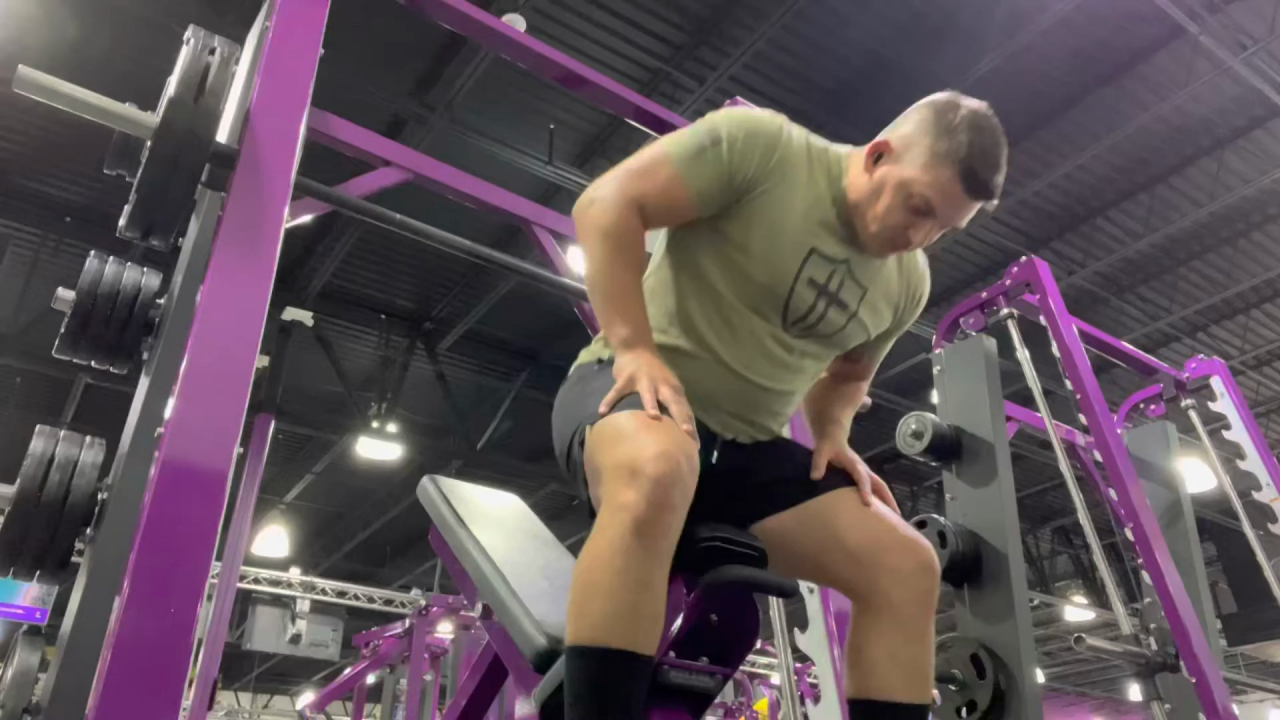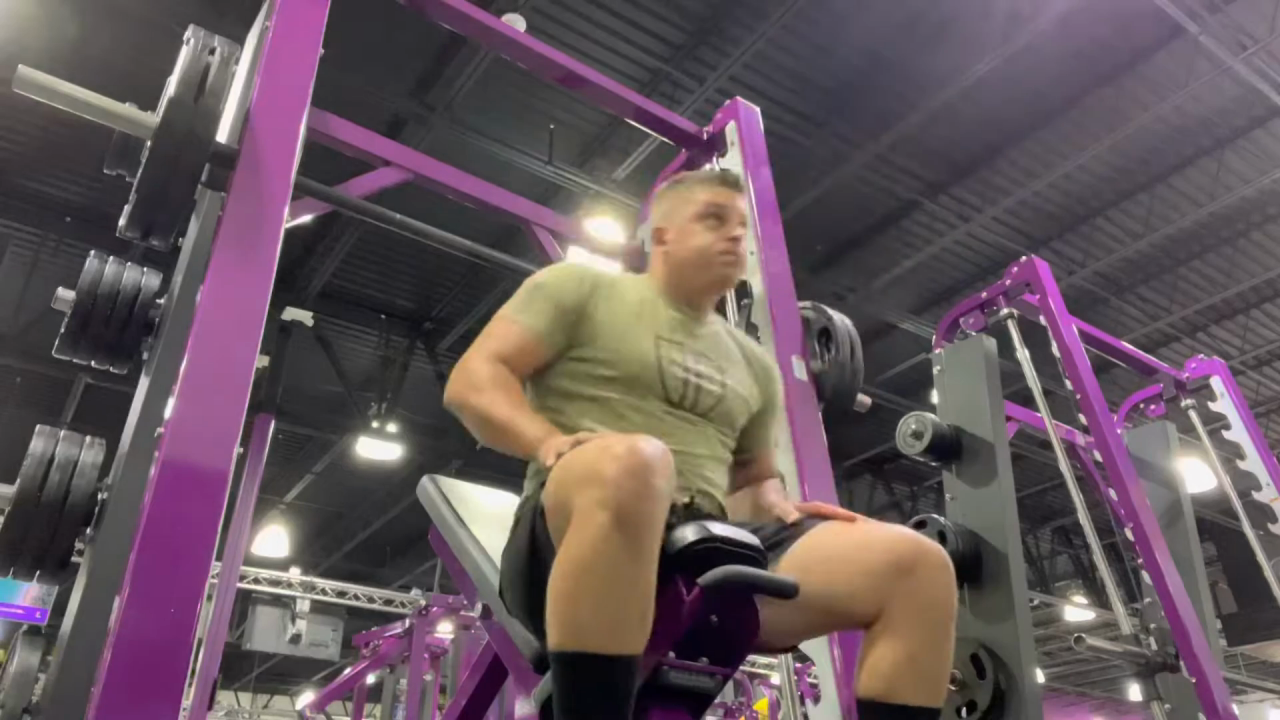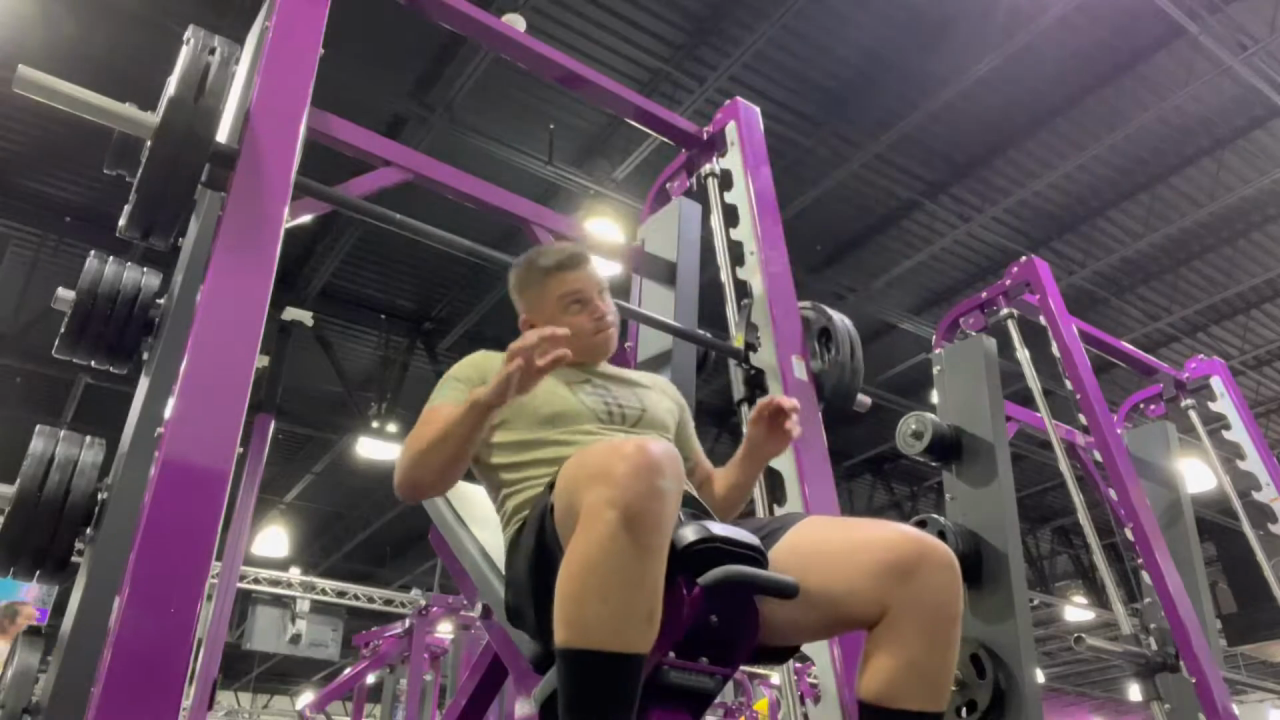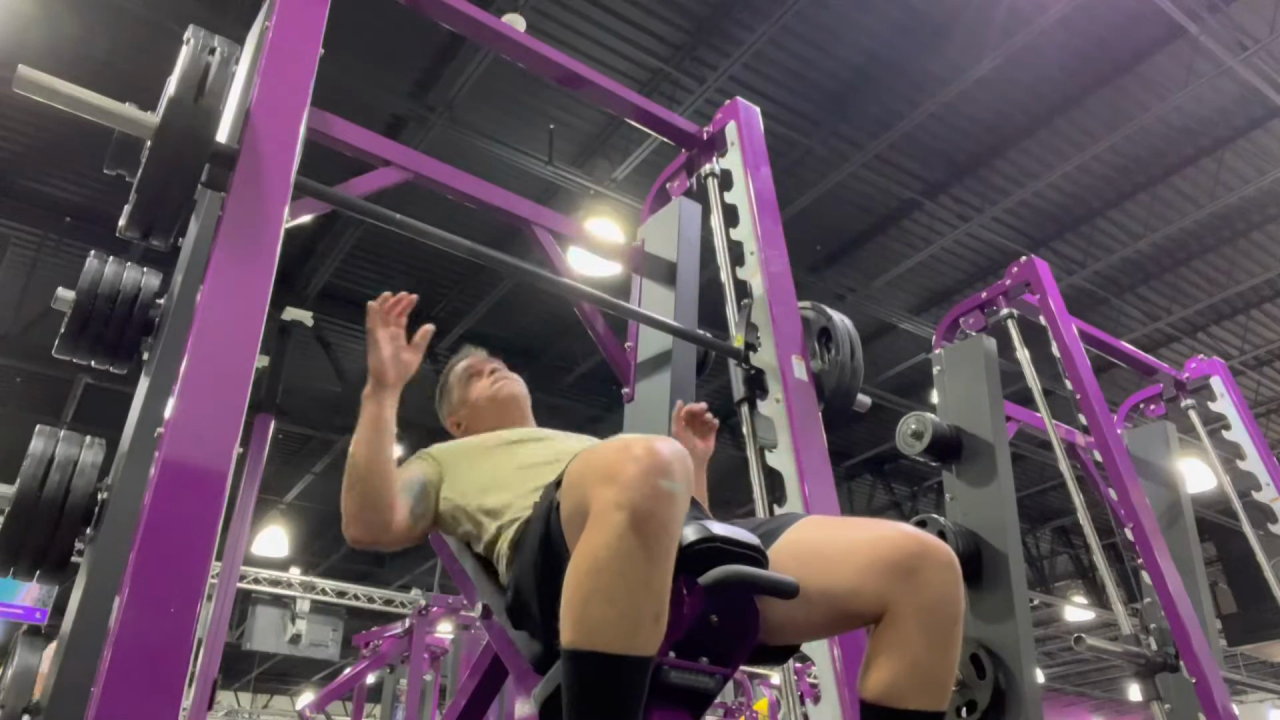
dt=0.5s
person 1, frame 1
left shoulder: (907, 283)
right shoulder: (762, 146)
right elbow: (607, 204)
left wrist: (832, 438)
right wrist: (633, 346)
left hip: (745, 444)
right hip: (631, 400)
left knee: (904, 564)
right knee: (658, 468)
person 1, frame 2
left shoulder: (754, 364)
right shoulder: (581, 289)
right elbow: (471, 381)
left wrist: (780, 507)
right wrist: (550, 441)
right hip: (580, 539)
left knee: (920, 567)
right knee: (628, 463)
person 1, frame 3
left shoulder: (657, 391)
right shoulder: (485, 370)
right elbow: (412, 480)
left wrist: (755, 452)
right wrist: (495, 394)
right hip: (567, 551)
left knee: (921, 565)
right knee: (638, 467)
person 1, frame 4
left shoulder: (589, 443)
right shoulder: (445, 462)
right elbow: (369, 527)
left wrist: (695, 461)
right wrist: (383, 386)
left hip: (687, 550)
right hip: (562, 553)
left knee: (923, 565)
right knee: (646, 466)
